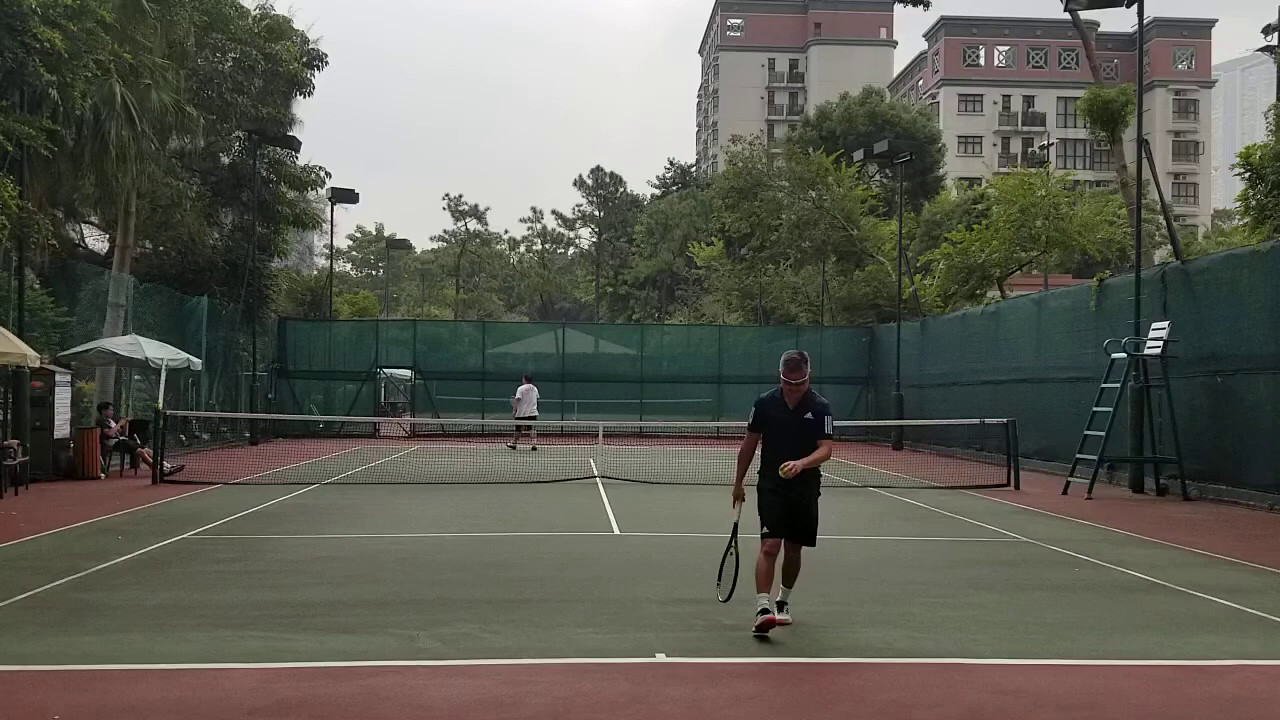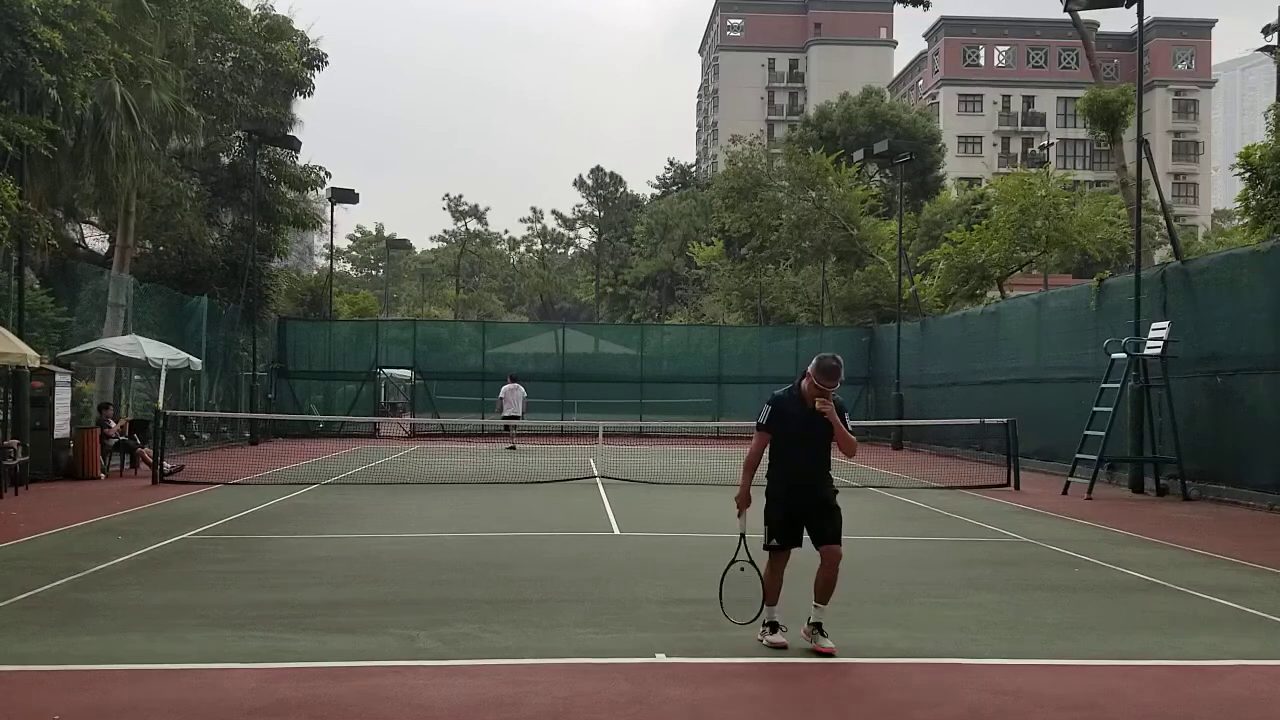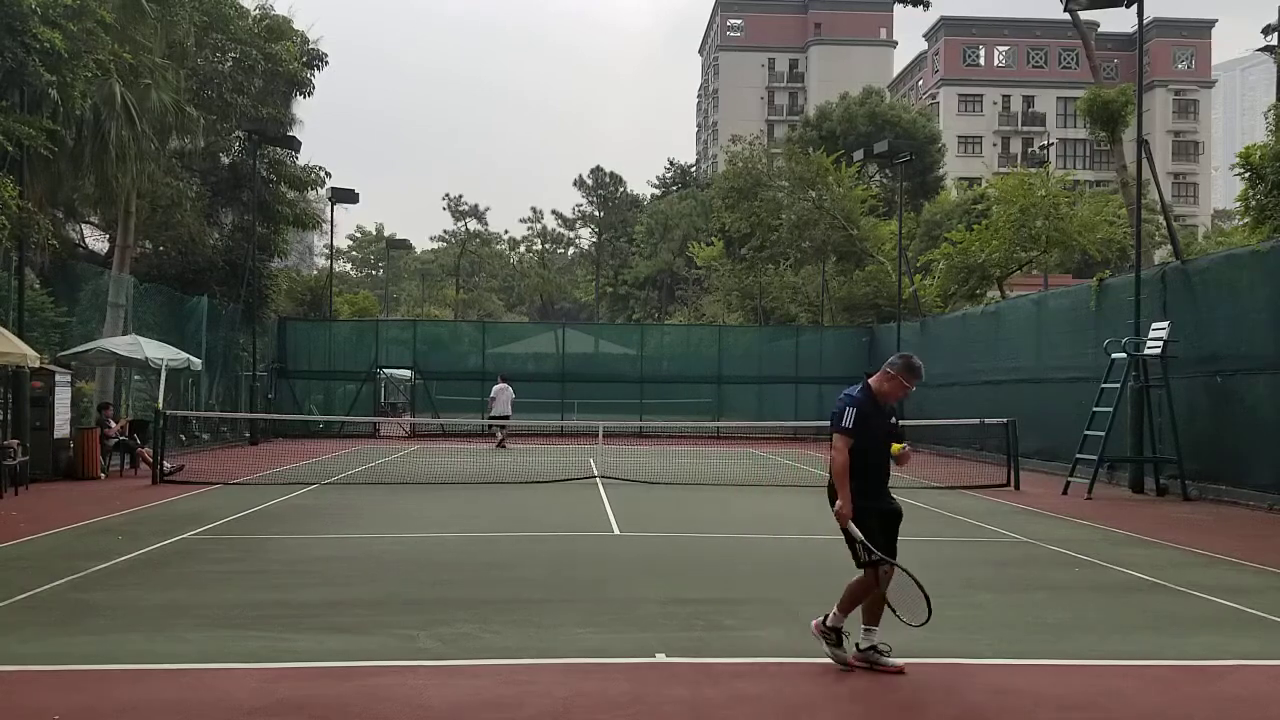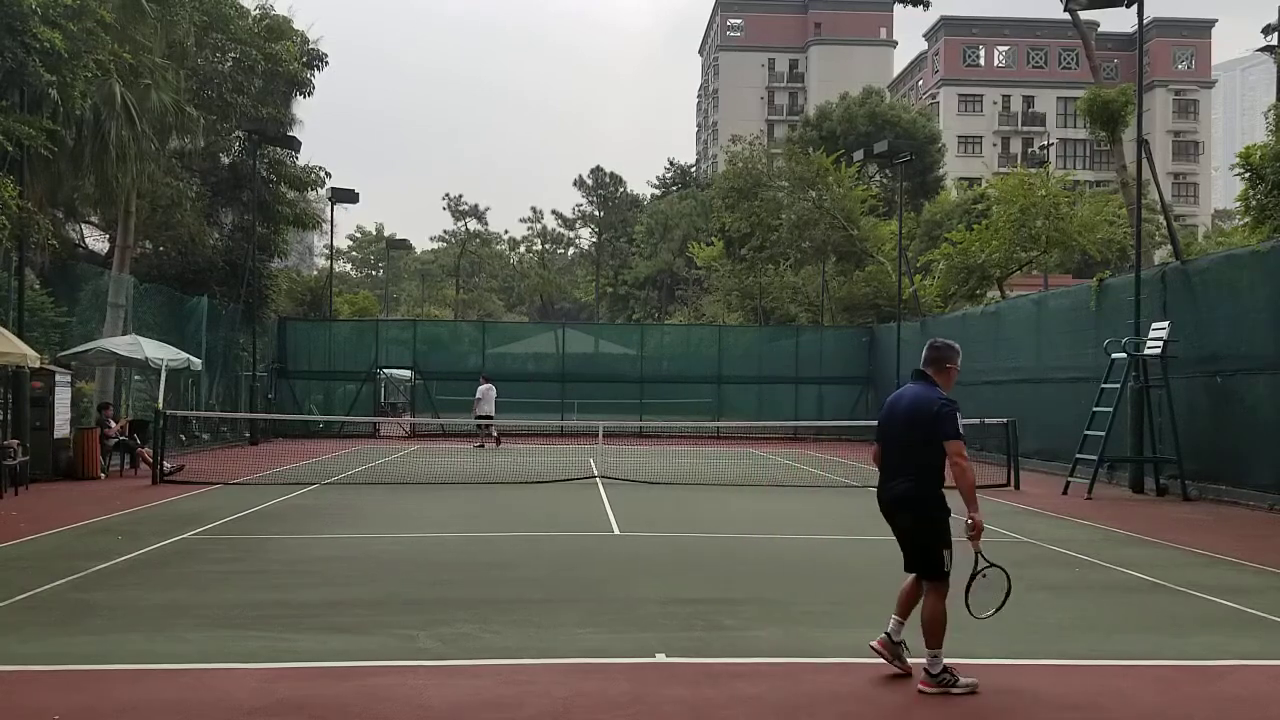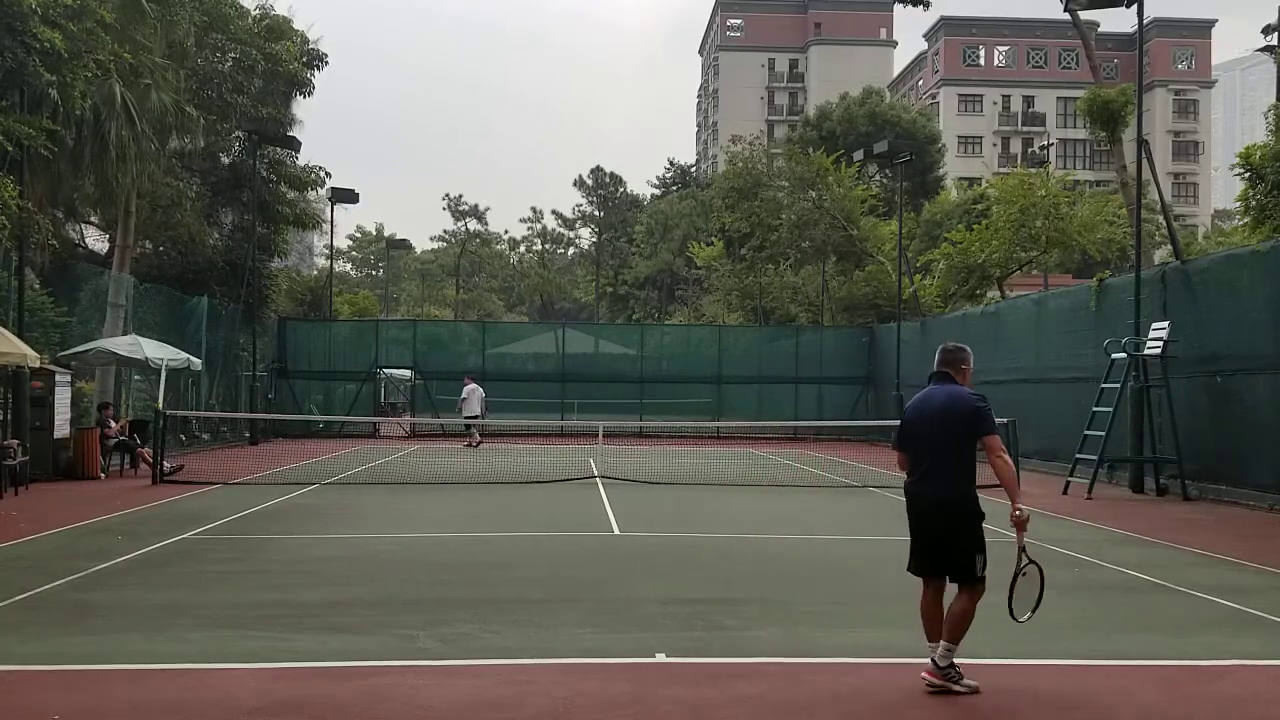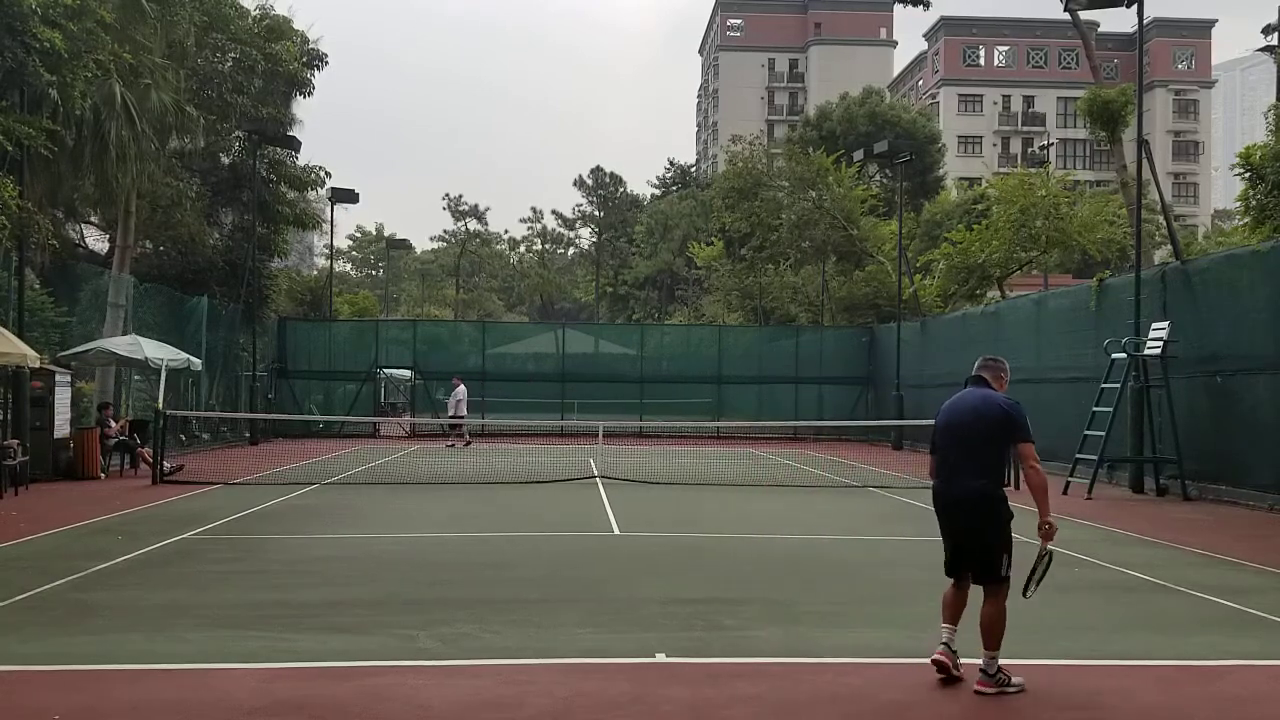
dt=0.5s
person 1, frame 1
left shoulder: (820, 407)
right shoulder: (765, 403)
left elbow: (826, 449)
right elbow: (749, 444)
left wrist: (800, 464)
right wrist: (739, 482)
left hip: (805, 490)
right hip: (771, 487)
left knee: (793, 548)
right knee: (770, 546)
left ankle: (783, 601)
right ankle: (763, 611)
person 1, frame 2
left shoulder: (835, 407)
right shoulder: (779, 401)
left elbow: (850, 450)
right elbow: (758, 446)
left wrist: (834, 420)
right wrist: (744, 487)
left hip: (820, 492)
right hip: (781, 493)
left knee: (832, 555)
right knee: (778, 557)
left ankle: (815, 624)
right ankle: (770, 622)
person 1, frame 3
left shoulder: (887, 409)
right shoulder: (853, 402)
left elbow: (895, 455)
right elbow: (839, 452)
left wrist: (902, 454)
right wrist: (844, 499)
left hip: (878, 498)
right hip: (856, 500)
left knee: (883, 572)
right knee: (876, 571)
left ankle: (866, 646)
right ankle: (830, 624)
person 1, frame 4
left shoulder: (895, 398)
right shoulder: (942, 403)
left elbow: (877, 454)
right elbow: (958, 460)
right wrist: (973, 510)
left hip: (892, 497)
right hip: (922, 502)
left knee: (923, 574)
right knee: (937, 586)
left ankle: (891, 638)
right ankle: (935, 672)
person 1, frame 5
left shoulder: (914, 404)
right shoulder: (972, 402)
left elbow: (902, 462)
right elbow: (998, 455)
right wrist: (1016, 503)
left hip: (919, 503)
right hip: (957, 505)
left knee: (932, 584)
right knee: (971, 587)
left ankle: (939, 663)
right ankle: (942, 662)
person 1, frame 6
left shoulder: (947, 406)
right shoulder: (1006, 406)
right elbow: (1031, 465)
right wrist: (1045, 513)
left hip: (946, 503)
right hip: (985, 504)
left knee: (959, 580)
right knee: (995, 589)
left ankle: (946, 646)
right ankle: (990, 673)
